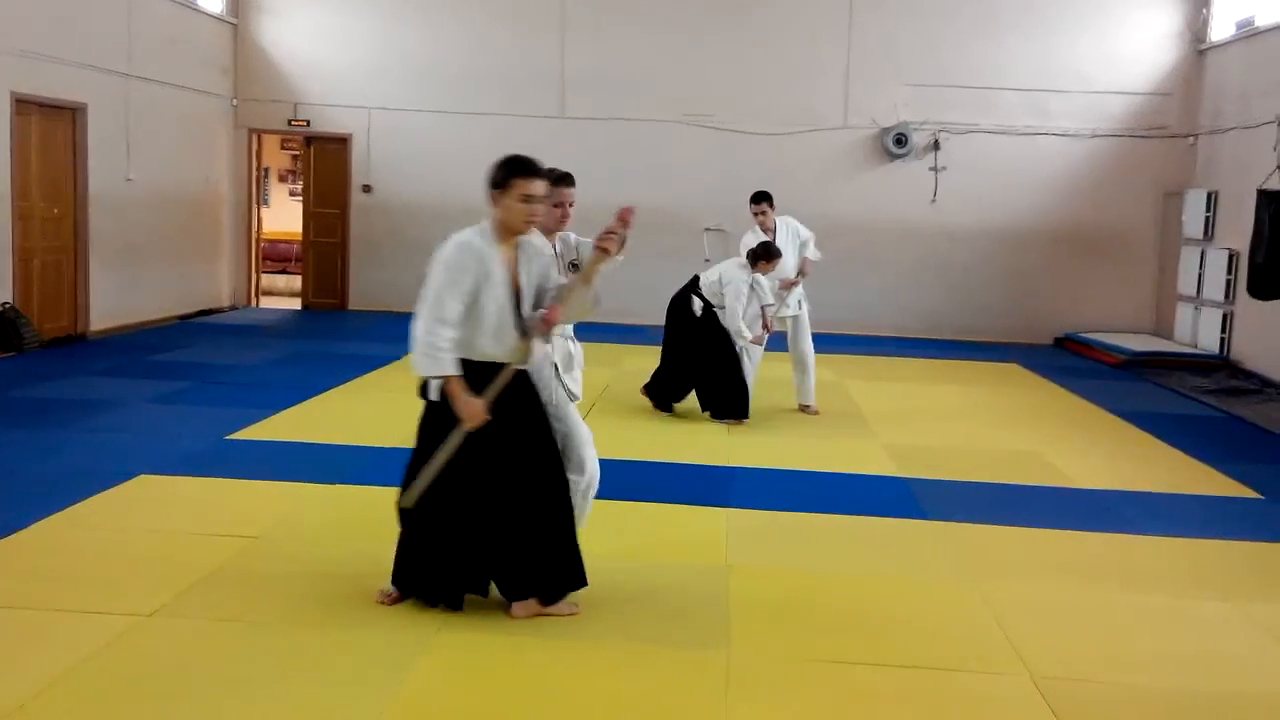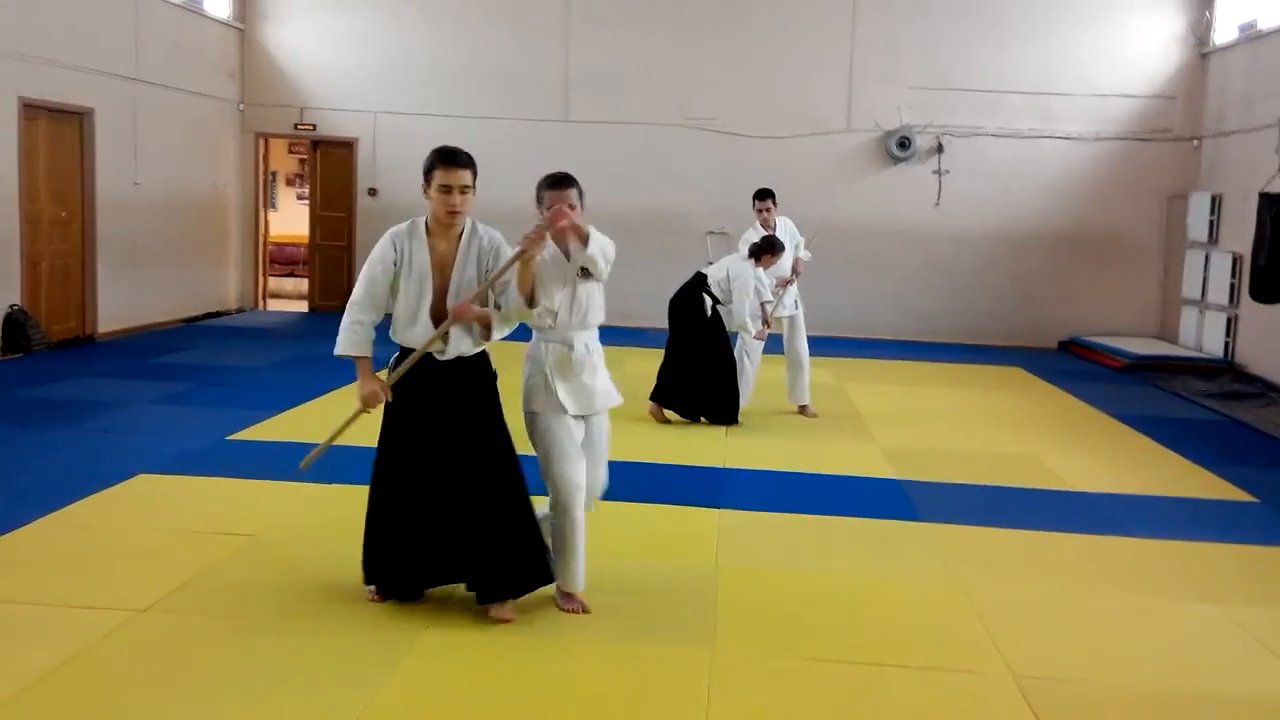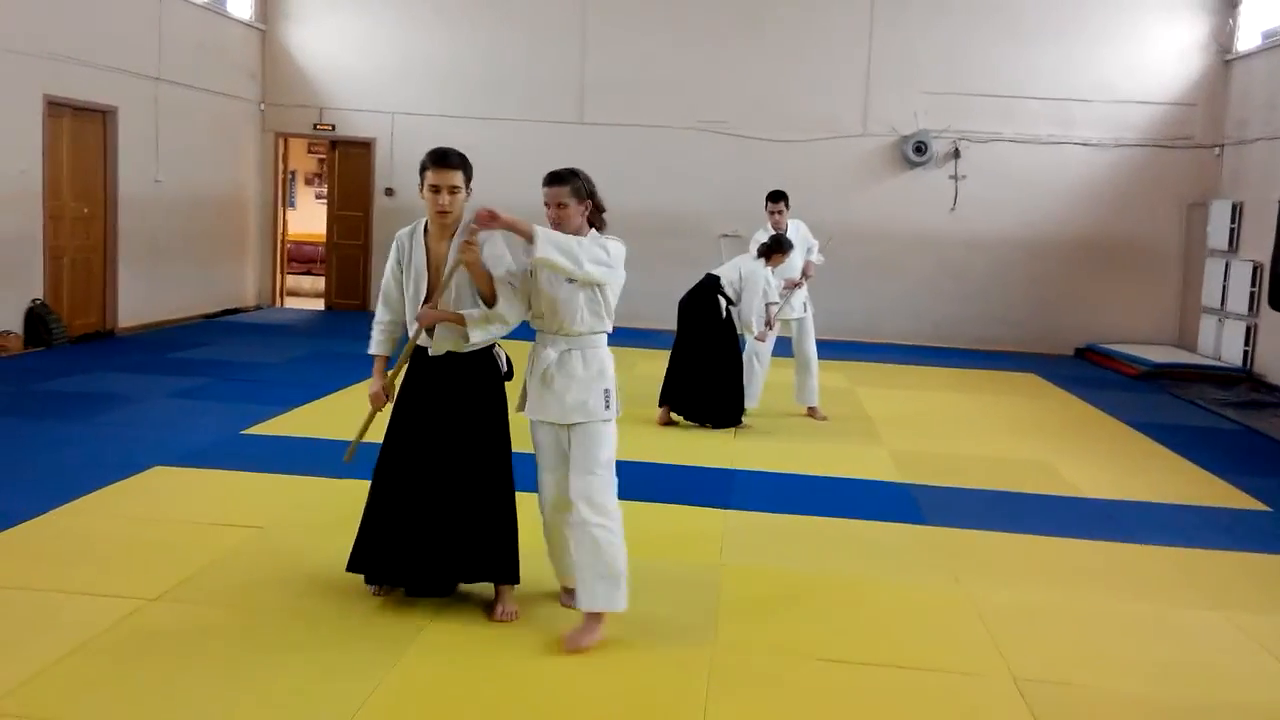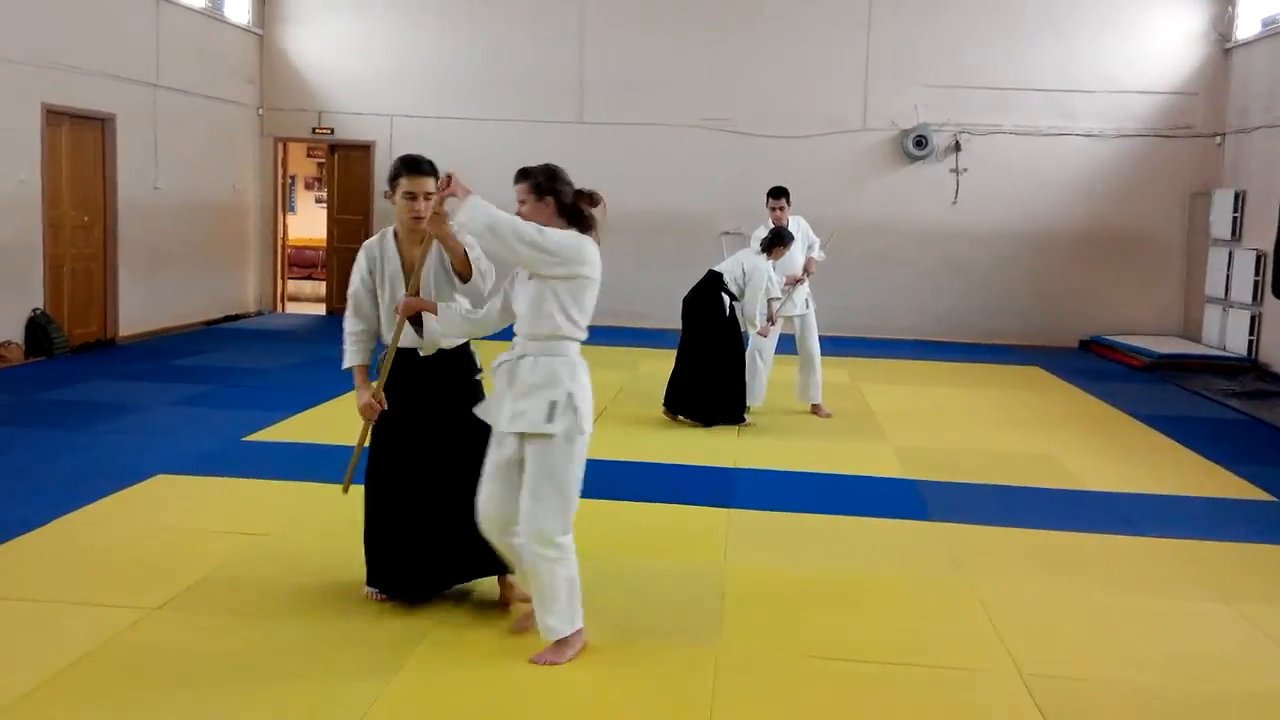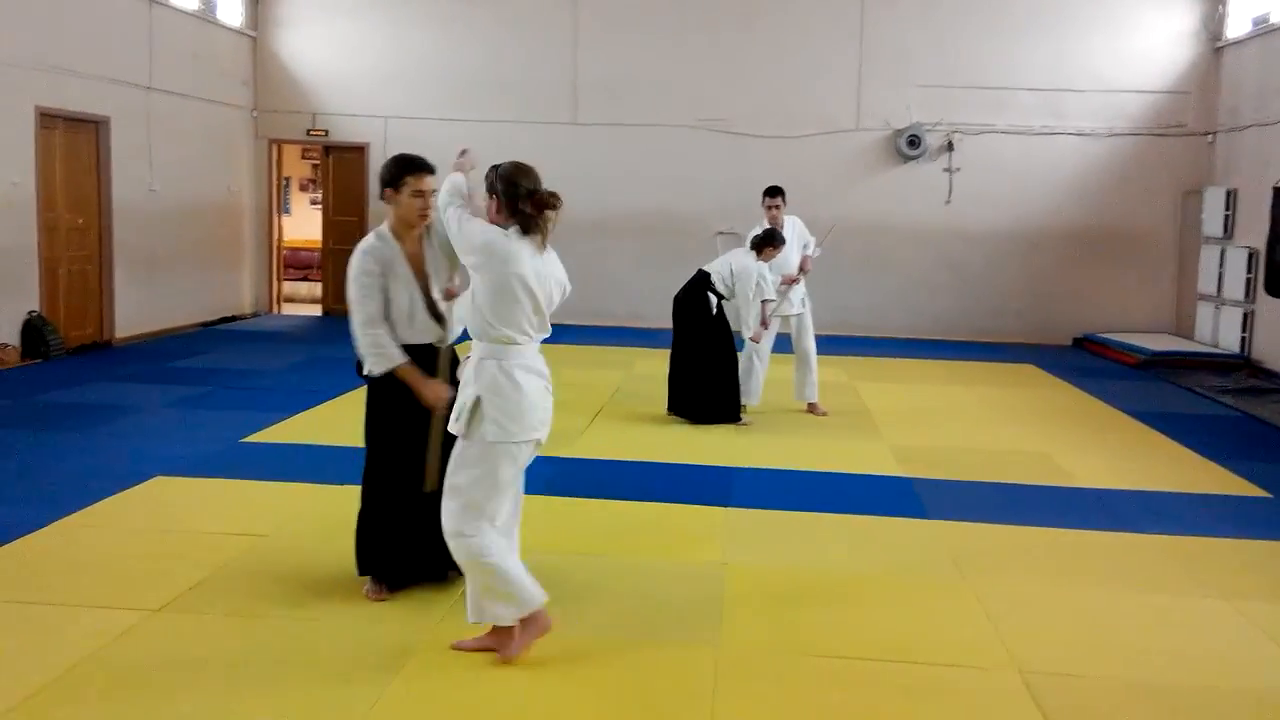
dt=0.3s
person 1, frame 1
left shoulder: (533, 251)
right shoulder: (463, 250)
right elbow: (435, 327)
right wrist: (458, 395)
left hip: (512, 385)
right hip: (461, 383)
left knee: (536, 484)
right knee: (439, 492)
left ankle: (531, 592)
right ankle: (409, 578)
person 1, frame 2
left shoulder: (489, 244)
right shoulder: (398, 241)
left elbow: (516, 309)
right elbow: (362, 308)
right wrist: (365, 375)
left hip: (470, 377)
right hip: (413, 376)
left knee: (491, 479)
right knee: (399, 483)
left ankle: (499, 589)
right ankle: (390, 576)
person 1, frame 3
left shoulder: (485, 241)
right shoulder: (405, 242)
left elbow: (500, 310)
right elbow: (389, 312)
left wrist: (475, 264)
right wrist: (379, 373)
left hip: (477, 373)
right hip: (424, 370)
left knee: (486, 479)
right knee: (402, 471)
left ankle: (503, 585)
right ankle: (392, 568)
person 1, frame 4
left shoulder: (457, 239)
right shoulder: (373, 252)
left elbow: (482, 287)
right elbow: (358, 324)
left wrist: (447, 239)
right wrist: (362, 386)
left hip: (453, 371)
right hip: (402, 376)
left knee: (474, 471)
right knee: (391, 480)
left ankle: (503, 574)
right ankle: (391, 575)
person 1, frame 5
left shoulder: (439, 236)
right shoulder: (370, 255)
right elbow: (369, 334)
right wrist: (419, 383)
left hip: (441, 362)
right hip: (395, 374)
left knee: (452, 465)
right knee: (392, 474)
left ankle: (437, 557)
right ankle: (380, 569)
person 2, frame 1
left shoulder: (567, 244)
left elbow: (593, 256)
left hip: (559, 357)
right hip: (541, 361)
left knee: (572, 463)
right knee: (582, 468)
person 2, frame 2
left shoulder: (601, 246)
right shoulder: (534, 254)
left elbow: (593, 252)
right elbow: (522, 300)
left wrist: (576, 229)
right wrist: (528, 256)
left hip: (589, 368)
right hip: (548, 370)
left knee: (593, 483)
right knee: (568, 485)
left ankle: (560, 549)
right ankle: (567, 582)
person 2, frame 3
left shoulder: (609, 252)
right shoulder: (534, 260)
left elbow: (569, 255)
right elbow: (506, 309)
left wrist: (513, 225)
left hip: (590, 377)
right hip: (544, 375)
left knee: (592, 496)
right knee: (554, 496)
left ankle: (597, 611)
right ankle: (571, 580)
person 2, frame 4
left shoulder: (576, 250)
right shoulder: (534, 261)
left elbow: (497, 229)
right elbow: (491, 317)
left wrist: (462, 197)
right wrist: (434, 308)
left hip: (557, 390)
right hip: (523, 387)
left knee: (542, 520)
right knee: (494, 509)
left ankle: (568, 629)
right ankle: (544, 596)
person 2, frame 5
left shoulder: (492, 246)
right shoulder: (547, 260)
left elbow: (454, 209)
left wrist: (459, 171)
right wrist: (466, 293)
left hip: (500, 389)
right hip: (522, 381)
left knee: (465, 520)
right knee: (491, 517)
left ankle: (529, 609)
right ankle: (503, 628)
person 3, frame 1
left shoulder: (789, 224)
right shoulder: (749, 241)
left elbow: (807, 240)
left wrist: (807, 259)
right wrist: (778, 285)
left hip: (794, 297)
left knee: (804, 351)
left ankle: (805, 400)
person 3, frame 2
left shoulder: (787, 224)
right shoulder: (749, 238)
left elbow: (799, 243)
left wrist: (799, 259)
right wrist: (775, 282)
left hip: (789, 297)
left knee: (799, 352)
right knee: (747, 351)
left ankle: (802, 402)
person 3, frame 3
left shoulder: (799, 228)
right shoulder: (760, 239)
left elbow: (813, 246)
left wrist: (811, 262)
right wrist: (783, 284)
left hip: (798, 300)
left knee: (807, 354)
right knee: (756, 352)
left ankle: (811, 404)
right ankle: (743, 403)
person 3, frame 4
left shoulder: (800, 224)
right shoulder: (760, 236)
left elbow: (814, 243)
left wrist: (812, 259)
right wrist: (784, 280)
left hip: (800, 297)
left knee: (811, 350)
right knee: (759, 350)
left ankle: (815, 402)
right ankle: (747, 402)
person 3, frame 5
left shoulder: (795, 223)
right shoulder: (757, 236)
left elbow: (809, 242)
left wrist: (807, 257)
right wrist: (781, 279)
left hip: (796, 296)
left knee: (807, 349)
right knee: (757, 349)
left ankle: (811, 400)
right ankle: (742, 400)
person 4, frame 1
left shoulder: (744, 265)
right shoulder: (738, 279)
left elbow: (758, 281)
right elbow: (733, 320)
left wrist: (765, 312)
right wrist: (751, 338)
left hip: (687, 306)
right hip: (690, 309)
left knee: (682, 354)
right knee: (721, 356)
left ankle: (654, 392)
right ankle: (725, 411)
person 4, frame 2
left shoulder: (744, 260)
right shoulder: (745, 273)
left elbow: (758, 277)
right elbow: (739, 314)
left wrist: (764, 309)
right wrist: (754, 332)
left hip: (686, 301)
right hip: (697, 306)
left knee: (682, 355)
right knee: (717, 358)
left ankle: (658, 404)
right ankle: (721, 414)
person 4, frame 3
left shoulder: (752, 259)
right shoulder: (757, 273)
right elbow: (747, 311)
left wrist: (770, 308)
right wrist: (755, 333)
left hip: (694, 301)
right hip: (710, 307)
left knee: (686, 356)
right knee: (724, 361)
left ankle: (666, 410)
right ankle: (725, 416)
person 4, frame 4
left shoulder: (753, 254)
right shoulder: (759, 268)
right elbow: (750, 305)
left wrist: (771, 304)
right wrist: (757, 328)
left hip: (697, 298)
right hip: (713, 304)
left knee: (693, 354)
right knee: (727, 358)
left ankle: (673, 406)
right ankle: (728, 414)
person 4, frame 5
left shoulder: (745, 254)
right shoulder: (748, 267)
left elbow: (762, 273)
right elbow: (744, 304)
left wrist: (765, 306)
right wrist: (750, 332)
left hip: (688, 298)
right hip: (702, 304)
left knee: (688, 353)
right knee: (720, 357)
left ankle: (679, 406)
right ankle: (723, 413)
